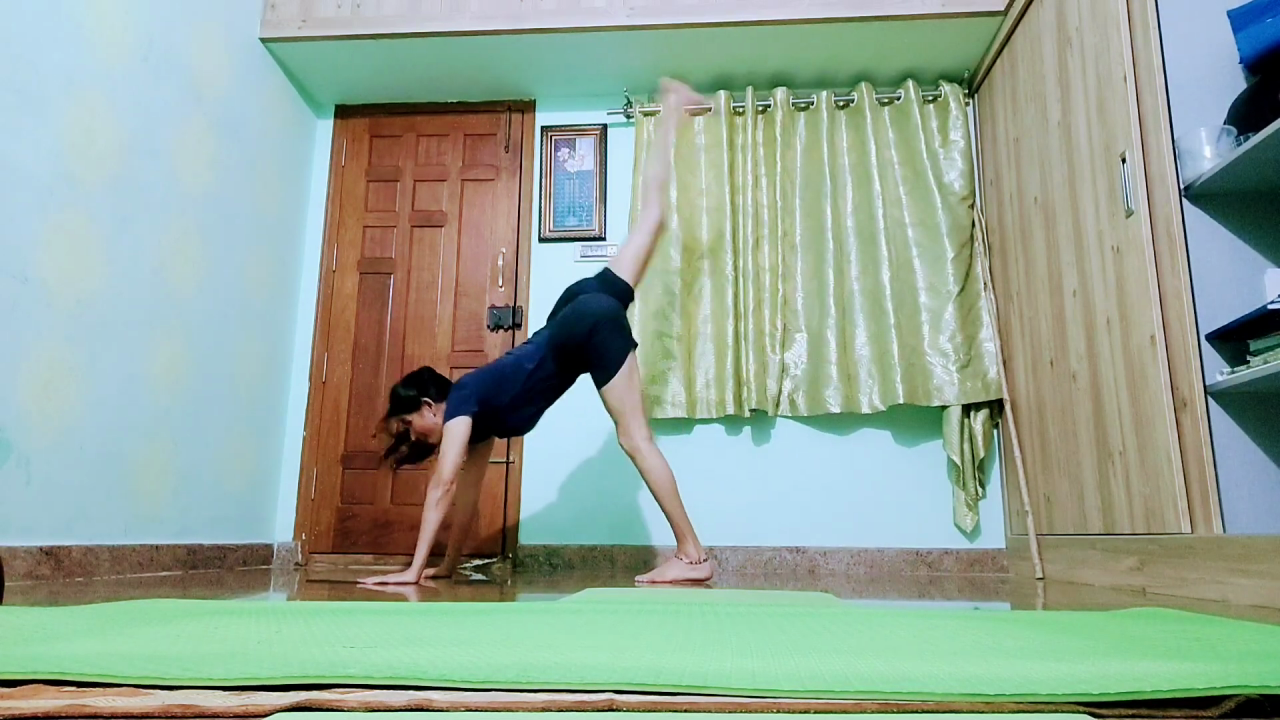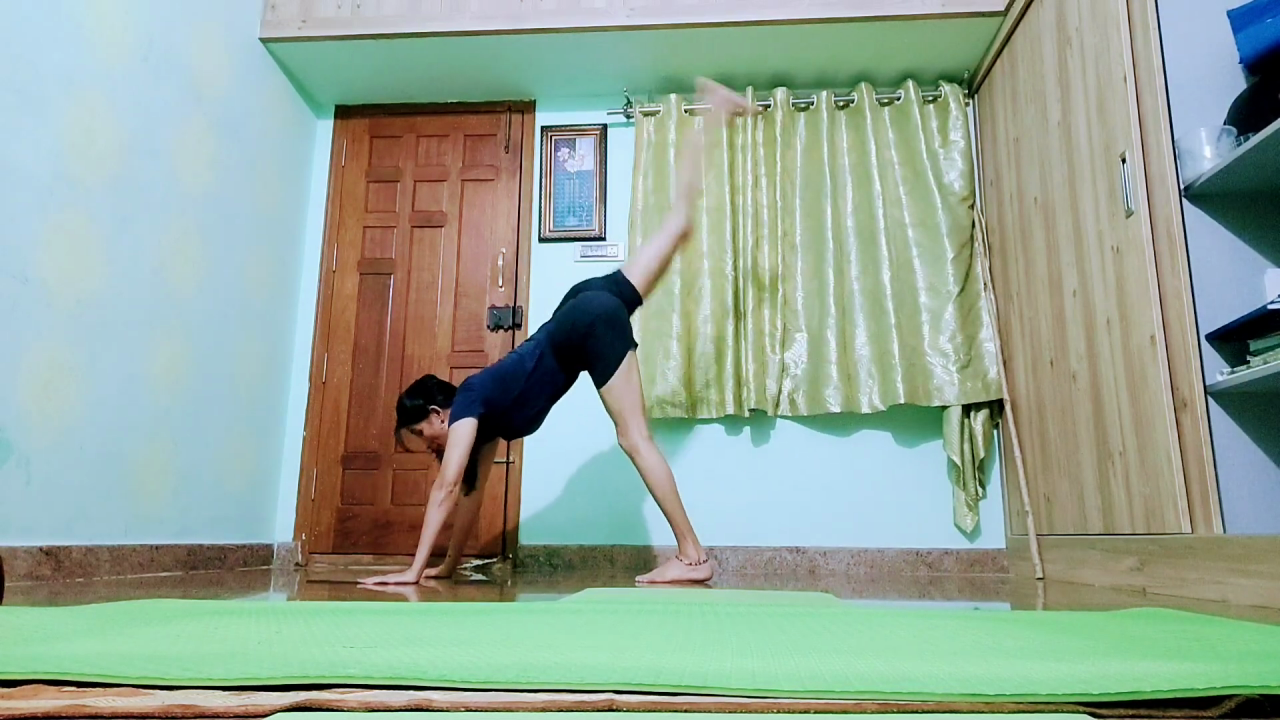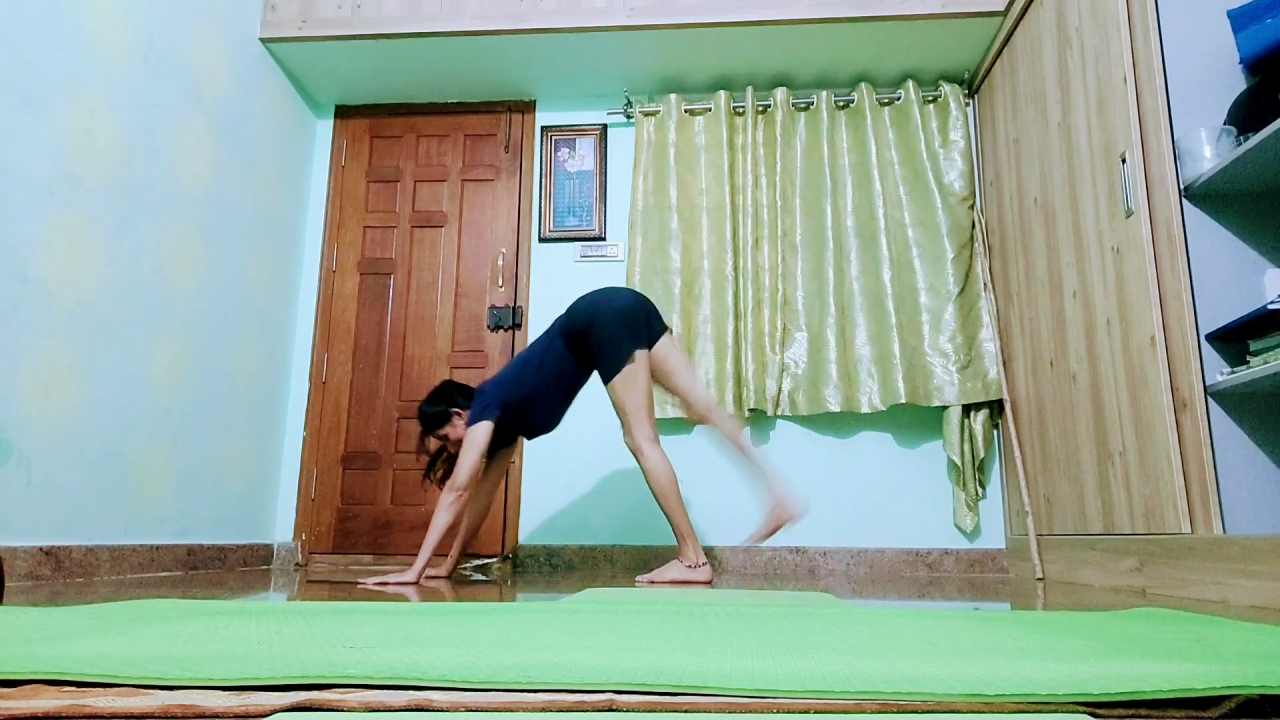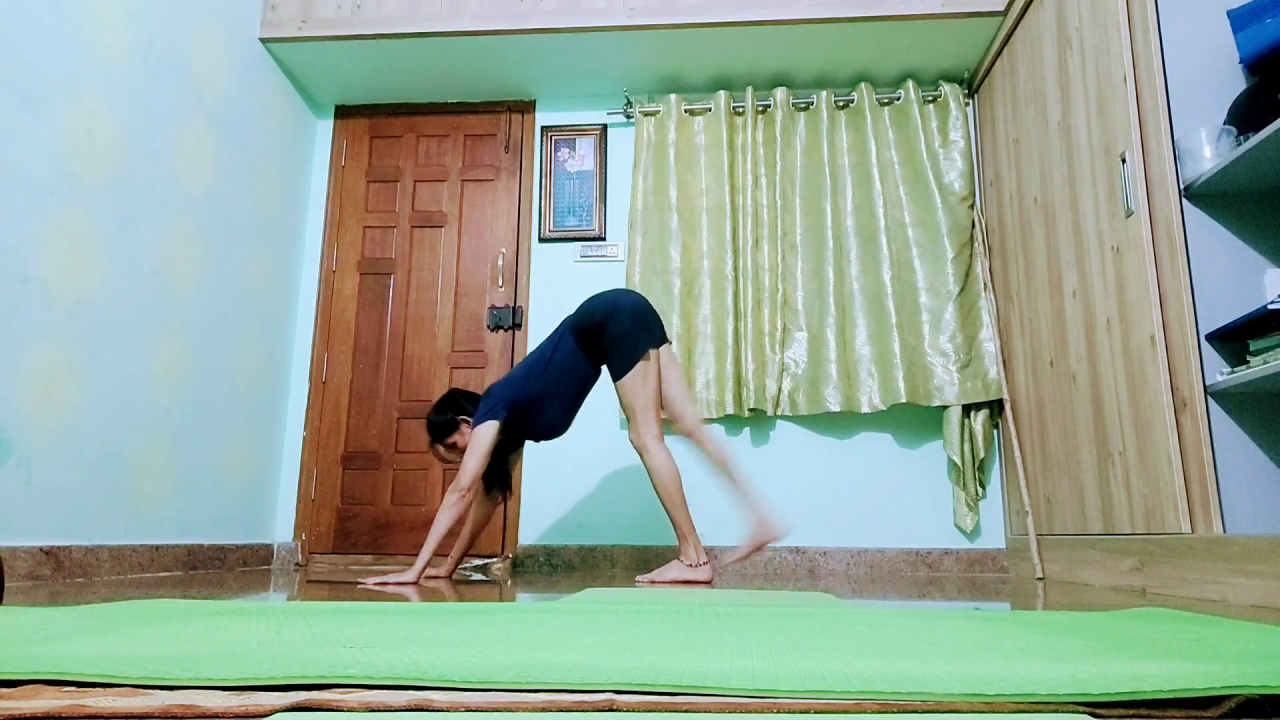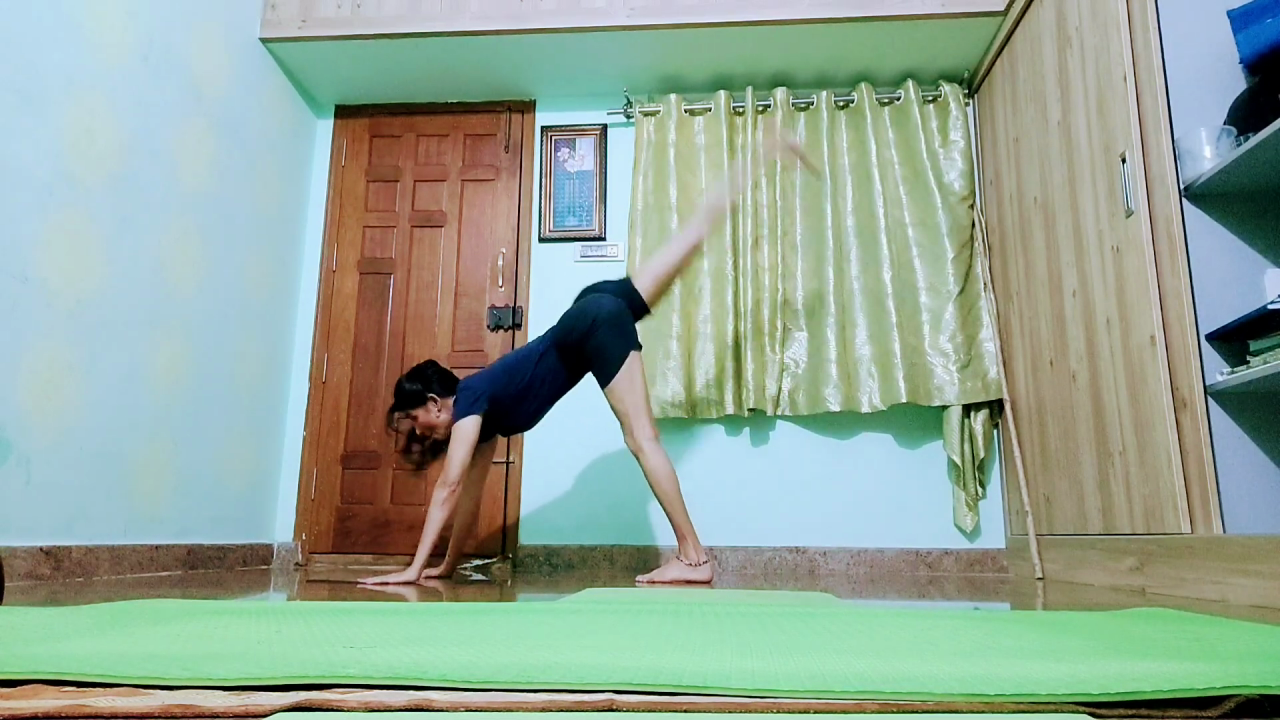
dt=0.3s
person 1, frame 1
left shoulder: (461, 405)
right shoulder: (479, 411)
left elbow: (444, 486)
right elbow: (469, 489)
left wrist: (416, 570)
right wrist: (448, 564)
left hip: (590, 325)
right hip: (582, 314)
left knee: (635, 439)
right knee: (651, 220)
left ankle: (692, 556)
person 1, frame 2
left shoulder: (464, 408)
right shoulder: (484, 410)
left elbow: (446, 489)
right elbow: (472, 491)
left wrist: (416, 569)
right wrist: (448, 564)
left hip: (588, 324)
right hip: (589, 310)
left knee: (633, 439)
right knee: (678, 222)
left ankle: (692, 556)
person 1, frame 3
left shoulder: (484, 409)
right shoulder: (518, 412)
left elbow: (457, 490)
right elbow: (482, 494)
left wrist: (417, 570)
right wrist: (451, 564)
left hip: (604, 320)
right hip: (617, 312)
left knee: (641, 440)
right knee: (701, 406)
left ankle: (693, 558)
right ankle: (776, 493)
person 1, frame 4
left shoulder: (491, 411)
right shoulder: (517, 419)
left elbow: (462, 491)
right elbow: (487, 497)
left wrist: (417, 568)
right wrist: (448, 565)
left hip: (615, 320)
right hip: (620, 317)
left knee: (647, 438)
right knee: (689, 425)
left ankle: (693, 557)
right ankle: (758, 519)
person 1, frame 5
left shoulder: (468, 405)
right shoulder: (479, 403)
left elbow: (449, 487)
right elbow: (470, 483)
left wrist: (415, 568)
right wrist: (448, 562)
left hip: (595, 326)
right hip: (595, 316)
left knee: (642, 443)
right knee: (690, 238)
left ankle: (693, 559)
right ankle: (769, 150)
